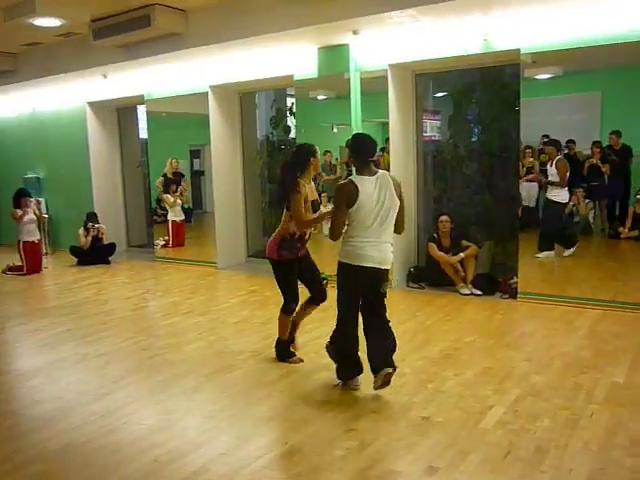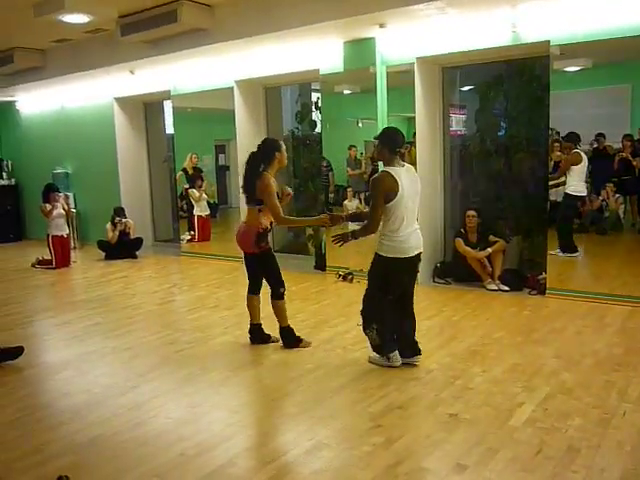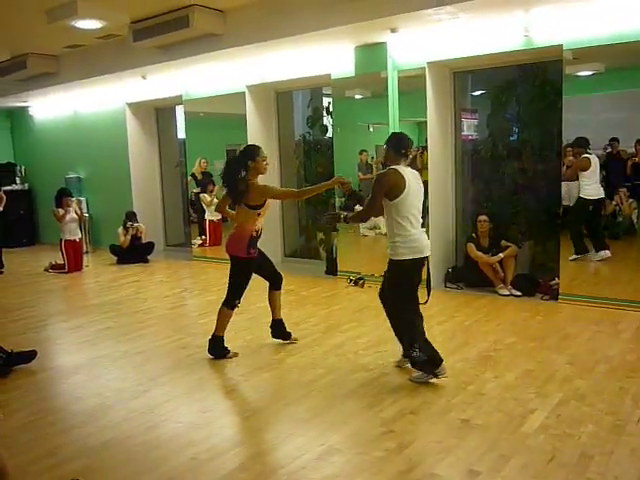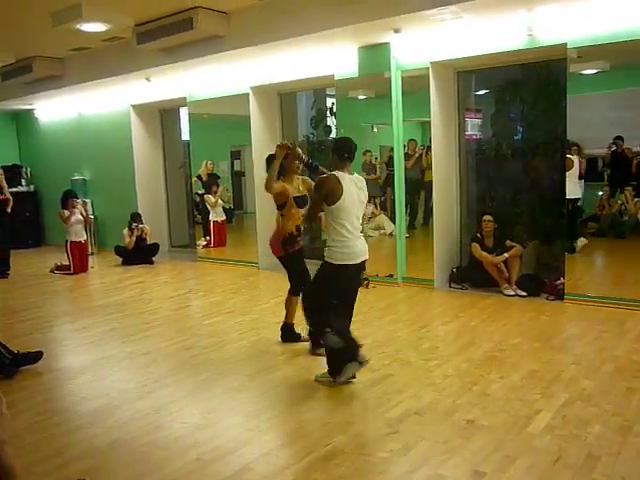
dt=0.5s
person 1, frame 1
left shoulder: (346, 188)
right shoulder: (393, 183)
left elbow: (335, 235)
right elbow: (399, 227)
left hip: (353, 259)
right hip: (382, 259)
left knee: (347, 316)
right knee: (375, 313)
left ankle: (350, 374)
right ankle: (383, 364)
person 1, frame 2
left shoulder: (381, 180)
right shoulder: (411, 172)
left elbow: (372, 225)
left wrist: (351, 235)
right wrist: (350, 216)
left hip: (392, 251)
right hip: (414, 247)
left knee: (375, 300)
right knee: (403, 301)
left ankle: (388, 351)
right ankle: (408, 351)
person 1, frame 3
left shoulder: (388, 176)
right shoulder: (414, 175)
left elbow: (367, 213)
left wrist: (343, 217)
left hip: (405, 252)
right hip: (418, 247)
left knee: (402, 309)
right knee: (391, 298)
left ankle: (430, 364)
right ankle: (415, 352)
person 1, frame 4
left shoulder: (327, 182)
right shoulder: (361, 182)
left elbow: (312, 217)
left hip: (339, 258)
right hip: (359, 255)
left knee: (315, 306)
right knee: (339, 311)
left ankle: (349, 356)
right ankle: (341, 368)
person 2, frame 1
left shoulder: (310, 185)
right shoulder: (296, 187)
right elbow: (302, 223)
right wrist: (330, 213)
left hip: (298, 247)
right hip: (281, 248)
left knee: (319, 294)
right knee: (290, 299)
left ankle: (291, 328)
right ankle: (282, 348)
person 2, frame 2
left shoulder: (259, 177)
right shoulder: (267, 182)
right elbow: (279, 219)
left wrist: (284, 197)
right wrist: (315, 221)
left hip: (248, 234)
right hip: (256, 238)
left knee: (255, 284)
right knee: (277, 286)
left ankle: (256, 332)
right ankle: (288, 336)
person 2, frame 3
left shoulder: (240, 185)
right shoulder: (259, 189)
left elbow: (220, 207)
right elbow: (298, 194)
right wrist: (330, 184)
left hip: (245, 242)
right hip: (243, 245)
left knee: (276, 279)
right knee: (234, 296)
left ankle: (278, 328)
right ankle: (216, 344)
person 2, frame 4
left shoulder: (304, 181)
right shoulder: (280, 185)
right elbow: (268, 187)
right wrist: (278, 156)
left hip: (295, 240)
right hip: (285, 242)
left knee: (297, 285)
right knee: (306, 286)
left ankle: (288, 330)
right ankle: (302, 333)
